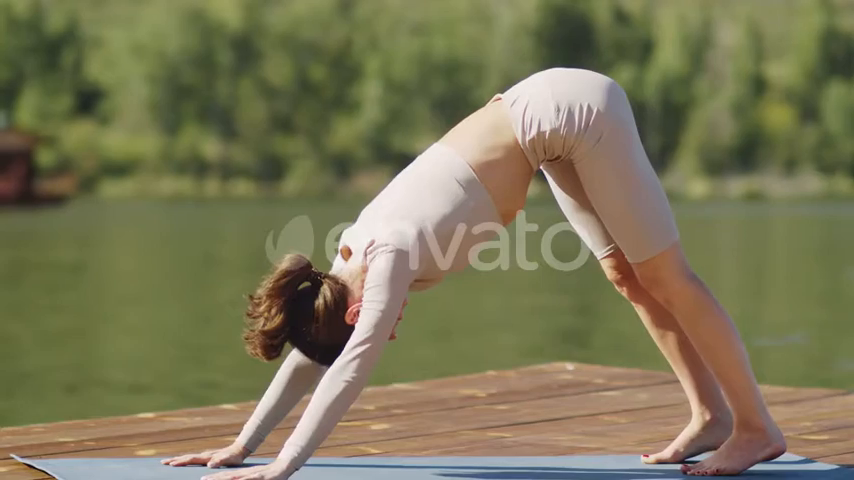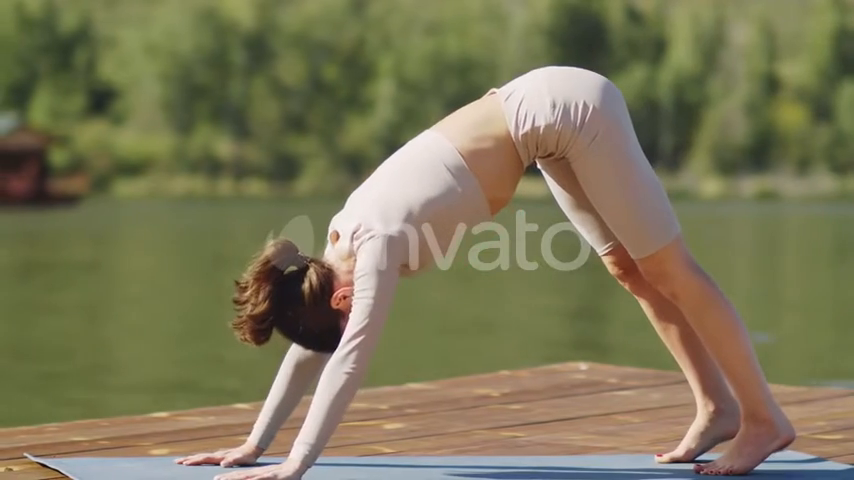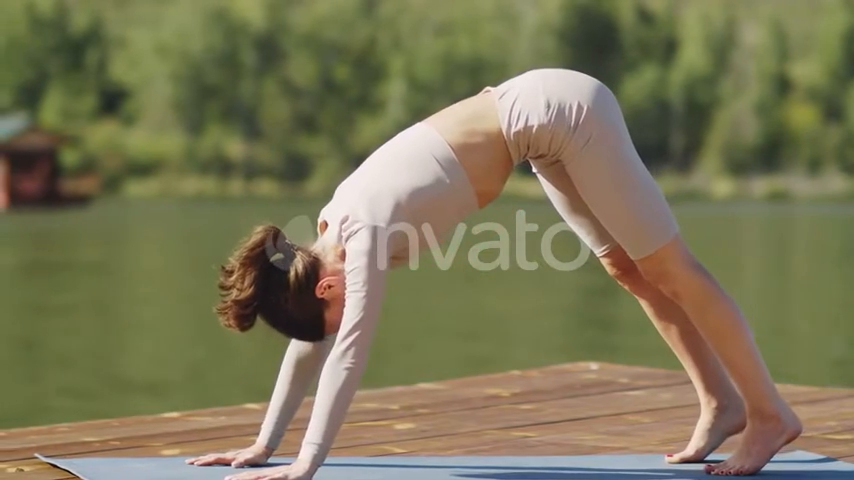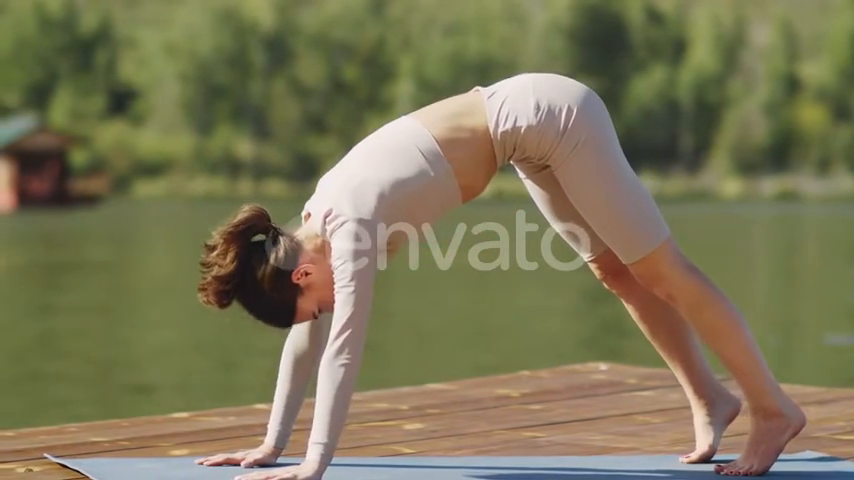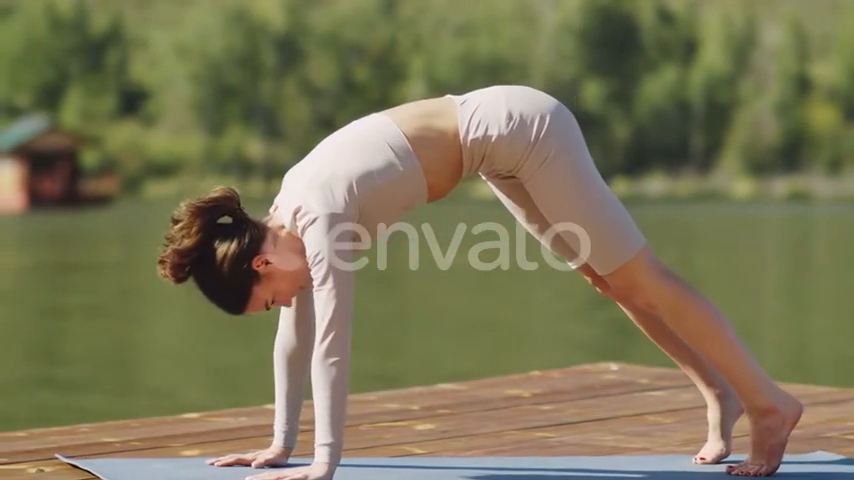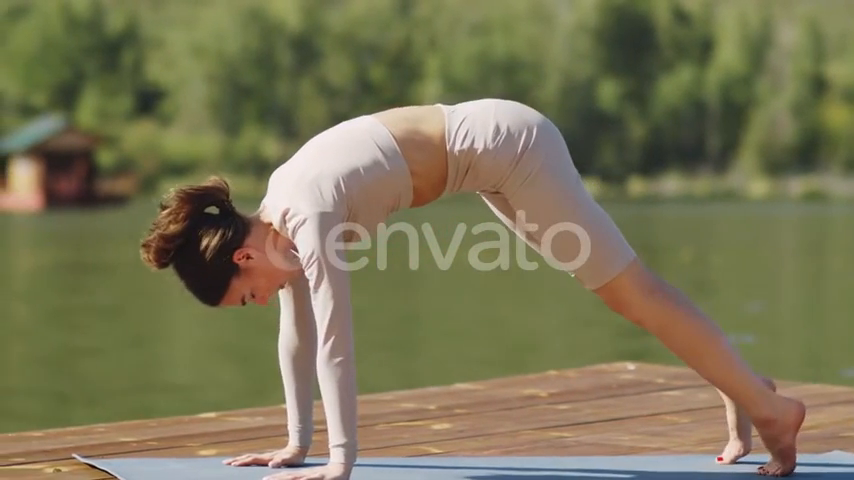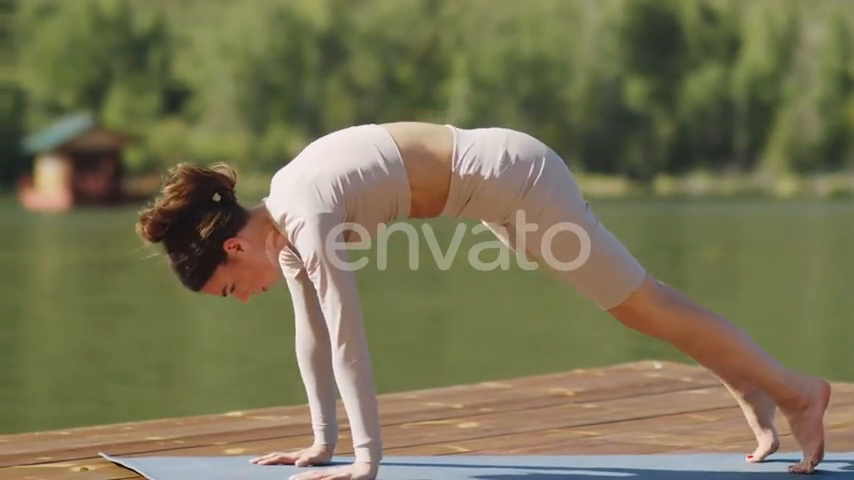
dt=0.7s
person 1, frame 1
left shoulder: (388, 256)
right shoulder: (354, 248)
left elbow: (351, 367)
right elbow: (306, 356)
left hip: (576, 111)
right hip: (549, 111)
left knee: (663, 276)
right knee: (628, 276)
left ankle: (756, 425)
right ankle: (711, 415)
person 1, frame 2
left shoulder: (375, 240)
right shoulder: (343, 236)
left elbow: (350, 357)
right elbow: (309, 351)
left hip: (572, 109)
right hip: (547, 114)
left knee: (668, 269)
right knee: (631, 270)
left ankle: (763, 416)
right ankle: (717, 407)
person 1, frame 3
left shoulder: (363, 231)
right shoulder: (335, 222)
left elbow: (348, 352)
right elbow: (308, 344)
left hip: (562, 112)
right hip: (542, 114)
left knee: (668, 269)
right knee: (629, 271)
left ankle: (769, 411)
right ankle: (720, 402)
person 1, frame 4
left shoulder: (347, 224)
right shoulder: (314, 222)
left elbow: (342, 346)
right elbow: (304, 340)
left hip: (550, 116)
right hip: (531, 121)
left knee: (660, 271)
right knee: (616, 272)
left ankle: (773, 407)
right ankle: (710, 399)
person 1, frame 5
left shoulder: (319, 218)
right shoulder: (285, 214)
left elbow: (330, 343)
right elbow: (293, 336)
left hip: (521, 129)
right hip: (502, 132)
left knee: (639, 278)
right knee: (606, 277)
left ankle: (769, 403)
right ankle: (720, 391)
person 1, frame 6
left shoulder: (307, 216)
right shoulder: (273, 218)
left elbow: (333, 339)
right elbow: (296, 333)
left hip: (505, 143)
right hip: (490, 148)
left knee: (629, 291)
right knee: (614, 283)
left ankle: (769, 409)
right ankle: (741, 388)
person 1, frame 7
left shoulder: (306, 217)
right shoulder: (278, 216)
left elbow: (346, 341)
right elbow: (310, 333)
left hip: (509, 175)
right hip: (494, 180)
left knee: (643, 305)
right knee: (630, 300)
left ankle: (795, 390)
right ankle: (751, 389)
